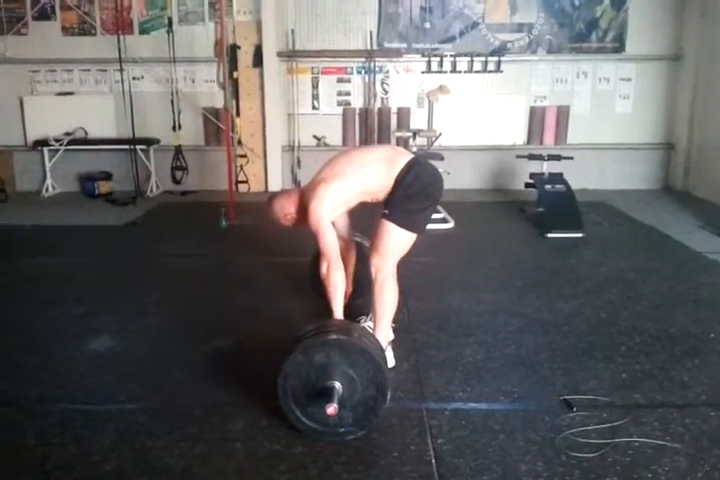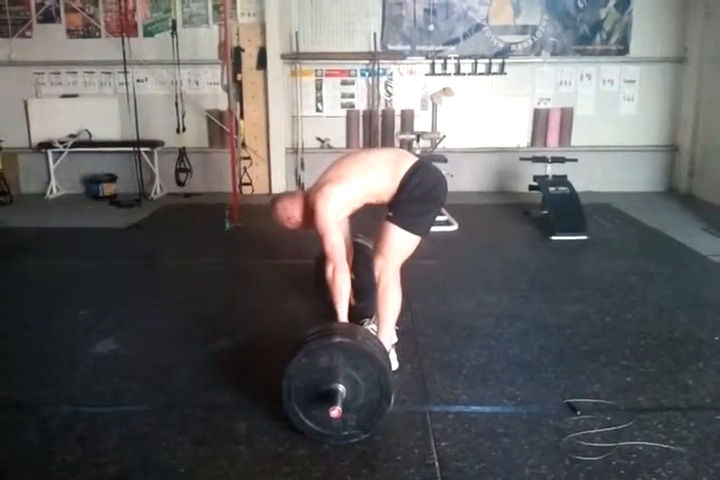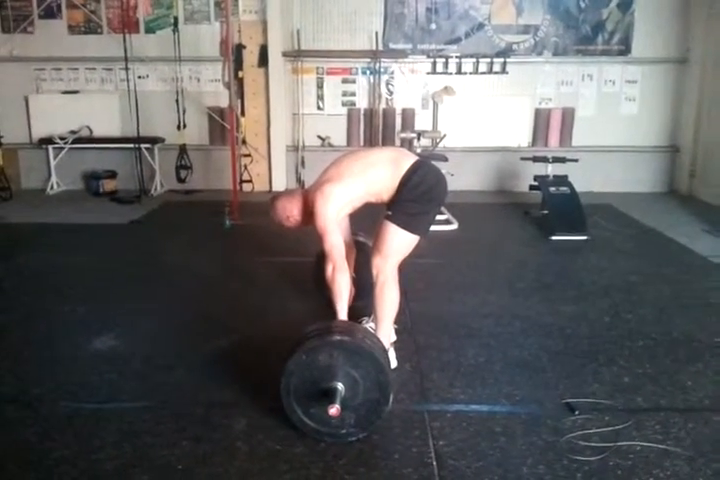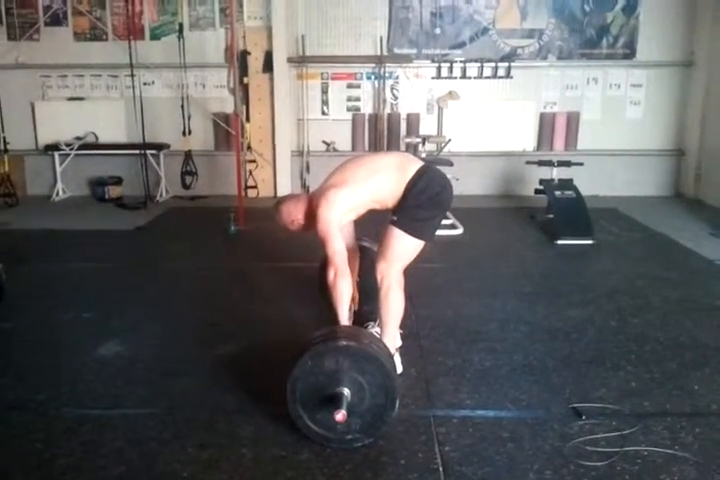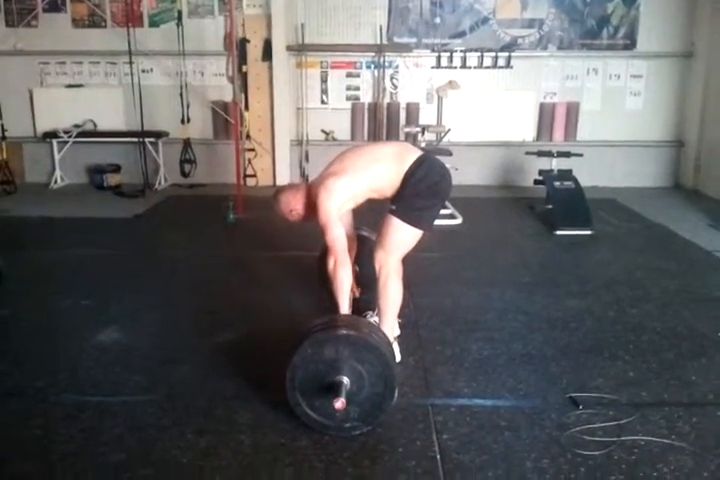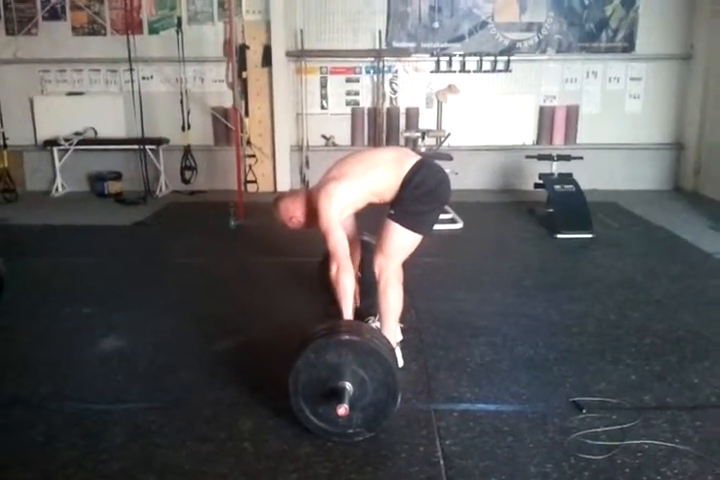
dt=0.4s
person 1, frame 1
left shoulder: (316, 207)
right shoulder: (324, 194)
left elbow: (331, 265)
right elbow: (346, 241)
left wrist: (338, 320)
right wrist: (348, 285)
left hip: (415, 184)
right hip: (414, 173)
left knee: (380, 265)
right knee: (381, 258)
left ankle: (380, 349)
right ankle: (379, 324)
person 1, frame 2
left shoulder: (322, 207)
right shoulder: (325, 194)
left elbow: (337, 266)
right elbow: (344, 244)
left wrist: (342, 323)
right wrist: (347, 286)
left hip: (420, 186)
right hip: (419, 175)
left knee: (384, 268)
right knee: (384, 261)
left ankle: (384, 351)
right ankle: (382, 326)
person 1, frame 3
left shoulder: (321, 206)
right shoulder: (326, 193)
left elbow: (337, 265)
right elbow: (346, 243)
left wrist: (342, 322)
right wrist: (349, 283)
left hip: (419, 185)
right hip: (419, 175)
left knee: (382, 266)
right knee: (383, 260)
left ankle: (382, 349)
right ankle: (382, 325)
person 1, frame 4
left shoulder: (325, 211)
right shoulder: (330, 198)
left elbow: (338, 271)
right elbow: (349, 248)
left wrist: (344, 328)
right wrist: (352, 287)
left hip: (425, 190)
right hip: (424, 179)
left knee: (387, 271)
right knee: (389, 265)
left ankle: (388, 355)
right ankle: (387, 330)
person 1, frame 5
left shoulder: (324, 200)
right shoulder: (329, 187)
left elbow: (338, 260)
right elbow: (348, 238)
left wrist: (344, 317)
right wrist: (350, 278)
left hip: (424, 180)
right hip: (423, 169)
left knee: (385, 260)
right knee: (388, 255)
left ankle: (387, 343)
right ankle: (386, 319)
person 1, frame 6
left shoulder: (324, 205)
right shoulder: (328, 192)
left elbow: (341, 265)
right elbow: (352, 242)
right wrist: (353, 281)
left hip: (423, 185)
right hip: (423, 174)
left knee: (384, 265)
right knee: (388, 259)
right ankle: (389, 325)
